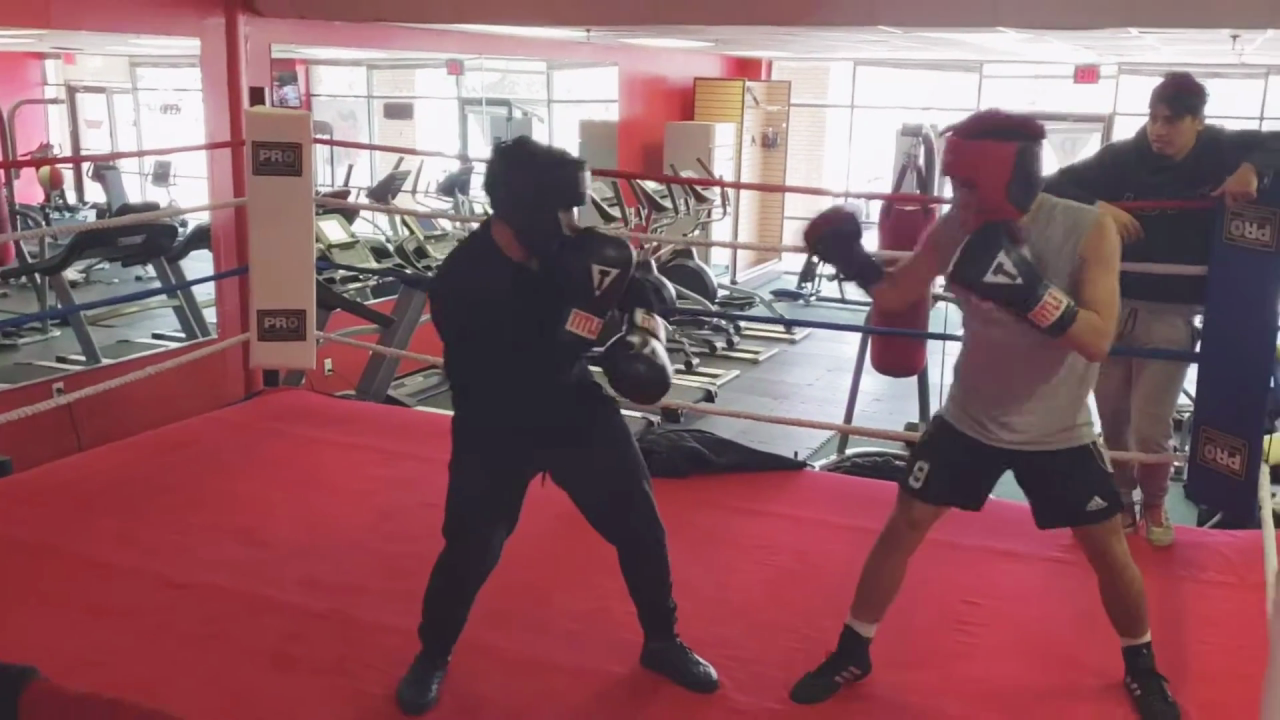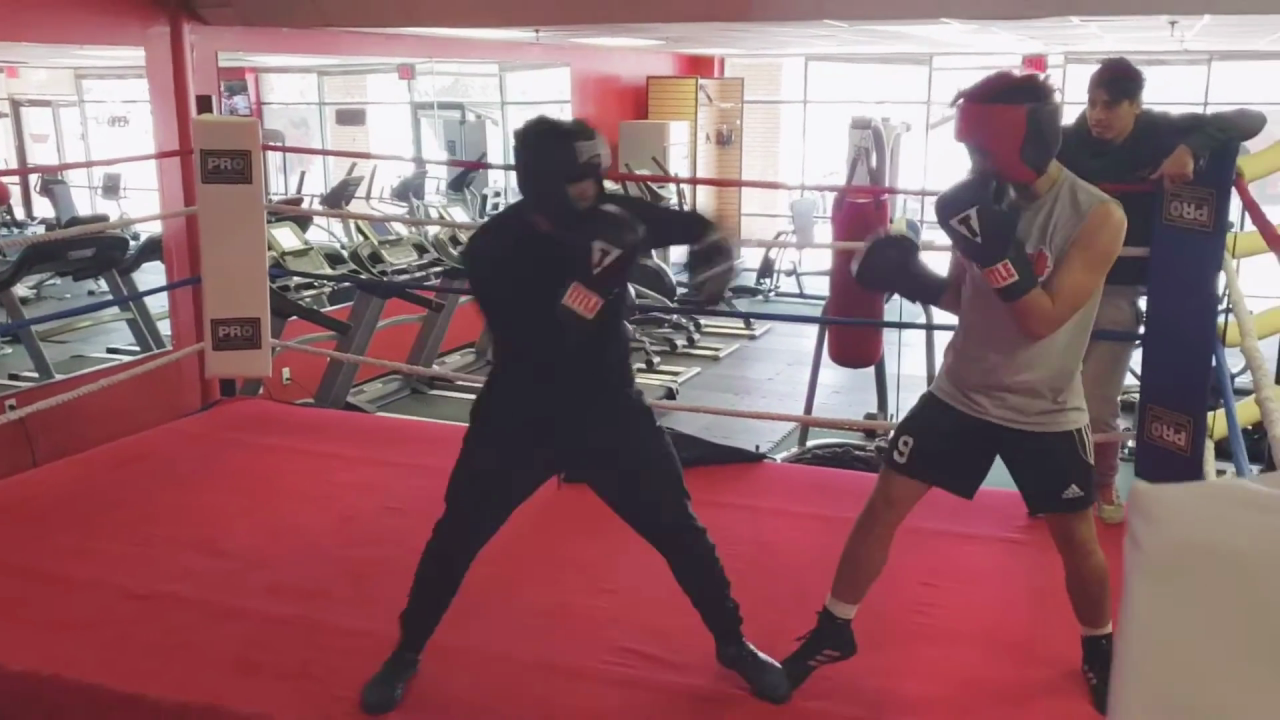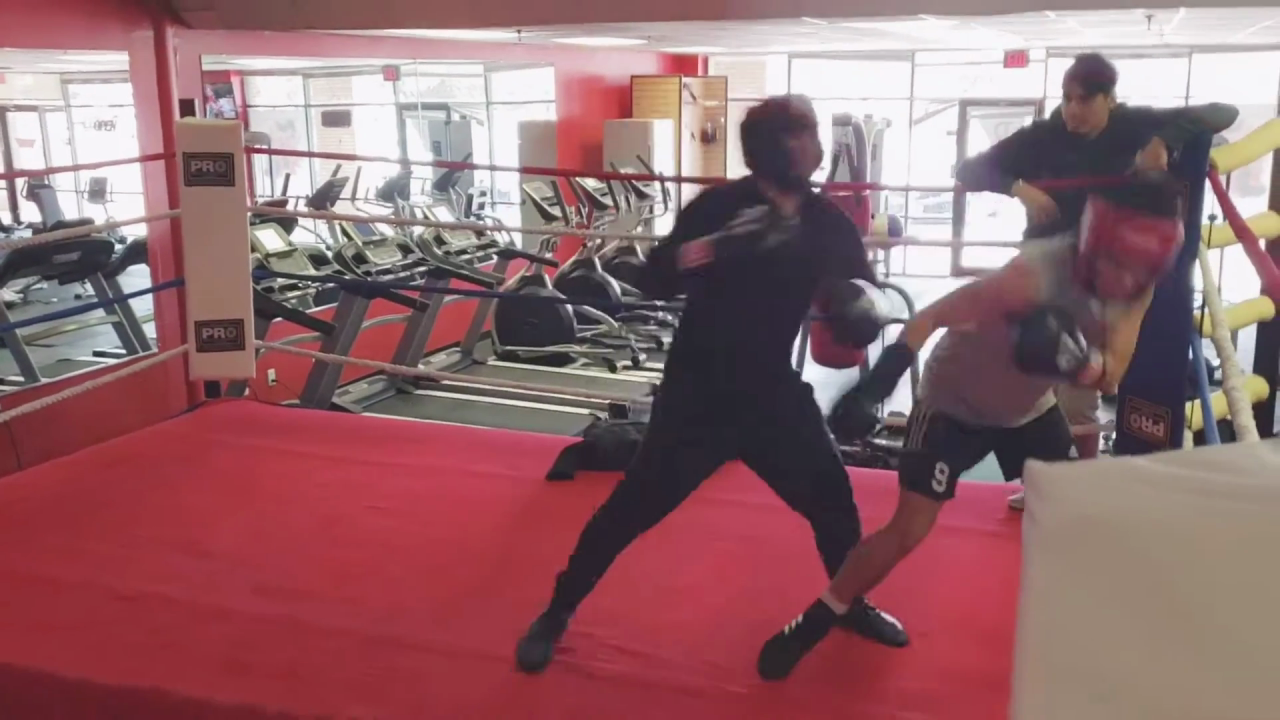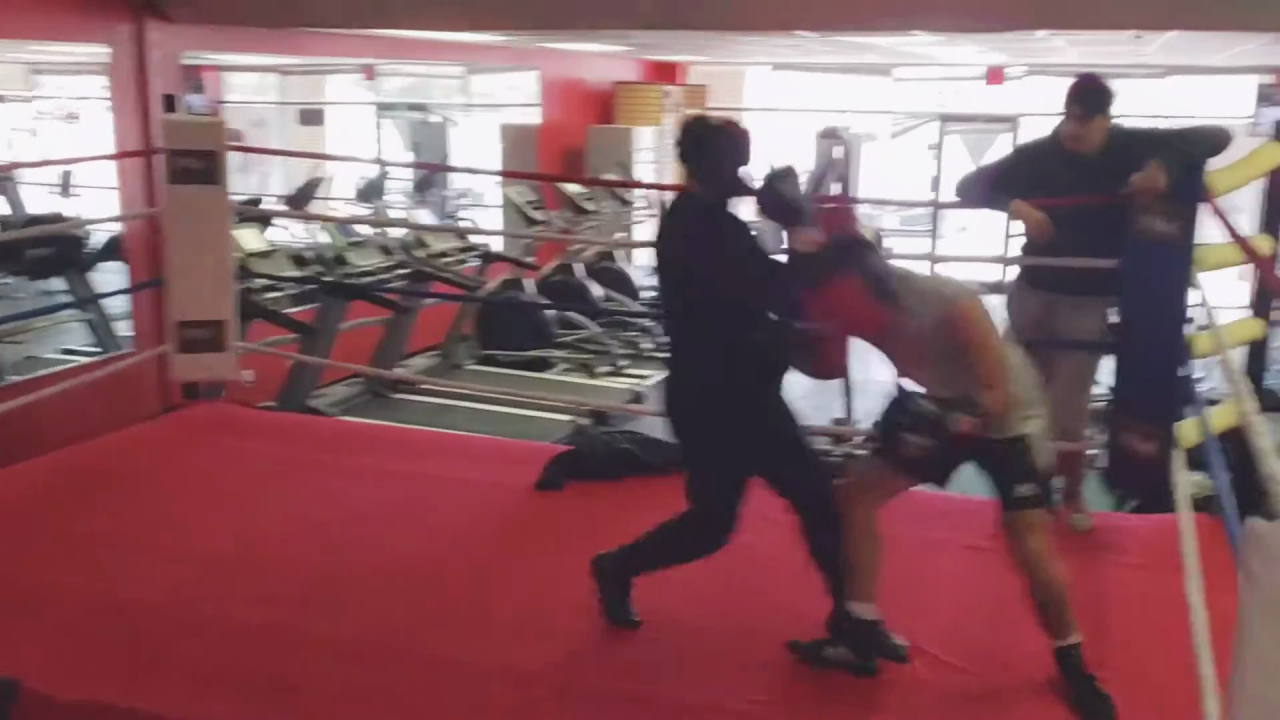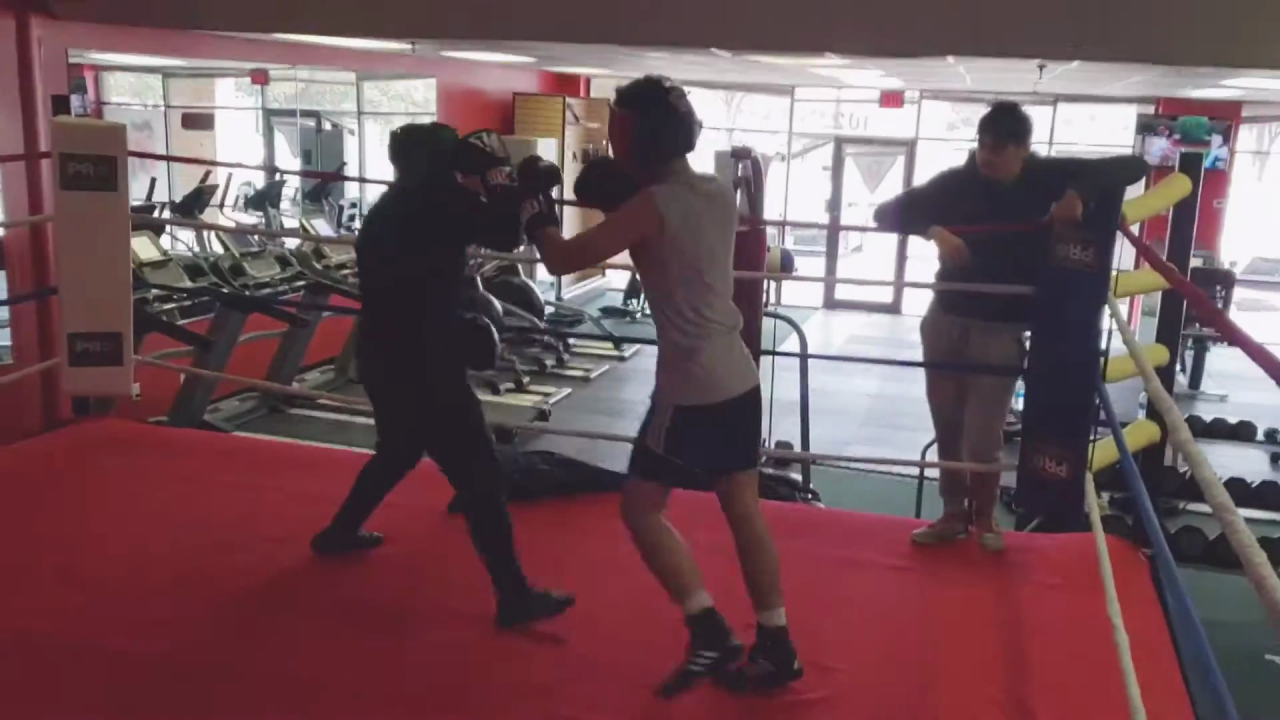
dt=0.5s
person 1, frame 1
left shoulder: (1088, 230)
right shoulder: (958, 227)
left elbow: (1097, 339)
right elbow: (896, 294)
left wrist: (1030, 289)
right wrist: (851, 260)
left hip: (1058, 430)
right hip: (971, 419)
left knee: (1109, 550)
right knee: (902, 528)
left ankle: (1142, 668)
right ankle: (853, 651)
person 1, frame 2
left shoulder: (1099, 217)
right shoulder: (984, 199)
left elbow: (1042, 320)
left wrist: (996, 251)
right wrist: (908, 274)
left hip: (1048, 411)
right hip: (962, 394)
left knee: (1080, 540)
right knee: (885, 504)
left ankle: (1100, 654)
right ankle: (830, 634)
person 1, frame 3
left shoulder: (1142, 280)
right shoulder: (1033, 276)
left elbow: (1111, 373)
right elbow: (933, 317)
left wrist: (1076, 358)
right wrist: (878, 378)
left hip: (1028, 407)
right hip: (956, 401)
right knee: (907, 531)
right ankle: (815, 620)
person 1, frame 4
left shoulder: (954, 306)
right shoulder: (861, 297)
left elbow: (1008, 397)
right elbow: (824, 361)
left wrist: (946, 422)
left hip: (1008, 419)
right hip: (936, 408)
left knee: (1032, 550)
right knee: (858, 494)
left ankle: (1071, 660)
right ankle: (864, 638)
person 1, frame 5
left shoulder: (651, 207)
right shoulder: (717, 193)
left elbow: (562, 260)
left wrist: (531, 211)
left hip: (693, 386)
right hip: (735, 375)
left knee: (640, 508)
right knee: (743, 510)
left ankle: (712, 635)
right ankle: (774, 647)
person 2, frame 1
left shoulder: (567, 248)
right shoulder: (463, 282)
left elbow: (645, 287)
right elbow: (524, 377)
left wrist: (647, 337)
right wrist: (587, 307)
left hip: (573, 407)
right hip: (495, 428)
left knee: (640, 526)
right knee: (470, 551)
left ankle: (662, 641)
right ankle: (432, 657)
person 2, frame 2
left shoulder: (606, 219)
right shoulder: (491, 250)
left elbow: (692, 226)
right elbow: (525, 342)
left wrist: (714, 259)
right wrist: (594, 275)
left hip: (605, 408)
right hip: (521, 413)
left knee: (677, 529)
right knee: (460, 532)
left ankle: (733, 644)
right ankle: (408, 651)
person 2, frame 3
left shoulder: (824, 220)
right shoulder: (725, 205)
left elbow: (852, 282)
right elbow: (658, 278)
right wrist: (724, 244)
left hip: (772, 384)
right hip: (698, 384)
left knee: (832, 498)
right knee: (638, 502)
left ankle: (851, 603)
right ankle: (558, 612)
person 2, frame 4
left shoulder: (691, 219)
right shoulder: (708, 227)
right elbow: (790, 292)
left hip: (739, 387)
right hip: (715, 395)
left knee: (815, 494)
right knee: (714, 520)
left ankle: (845, 612)
right ankle: (616, 569)
person 2, frame 5
left shoulder: (389, 211)
right shoulder: (437, 203)
right elbow: (504, 230)
right wrist: (483, 184)
left hip: (384, 356)
right hip: (415, 362)
left knee: (402, 446)
right knee: (478, 472)
left ankle: (340, 532)
right ankle: (515, 594)
person 3, frame 1
left shoulder: (1223, 152)
right shoulder: (1121, 157)
right elbow: (1051, 187)
right wrist: (1098, 207)
left hip: (1171, 312)
left knee: (1151, 427)
right knee: (1110, 418)
left ankle: (1154, 506)
right ankle: (1118, 505)
person 3, frame 2
left shoulder: (1162, 134)
right shoulder: (1067, 141)
left elbow: (1250, 120)
left wrist: (1190, 148)
left hip: (1120, 291)
left knee: (1097, 405)
left ankle: (1104, 486)
person 3, frame 3
left shoulder: (1136, 128)
right shoulder: (1040, 137)
left elbow: (1221, 114)
right elbow: (968, 172)
left wrist: (1163, 142)
right wrist: (1018, 188)
left knee: (1077, 400)
person 3, frame 4
left shoulder: (1132, 149)
right shoulder: (1038, 154)
left elbow: (1216, 137)
right elbow: (969, 186)
left wrist: (1161, 164)
right wrist: (1015, 205)
left hip: (1088, 301)
right hip: (1031, 293)
left knee: (1069, 413)
left ankle: (1073, 495)
person 3, frame 5
left shoulder: (1049, 178)
right shoulder: (956, 183)
left elbow: (1134, 167)
right elbow: (886, 213)
left wrist: (1078, 193)
right wrist: (934, 231)
left hip: (1002, 326)
right hip: (947, 318)
left knee: (982, 438)
right knee: (947, 427)
left ankle: (984, 516)
right ankle: (953, 513)
